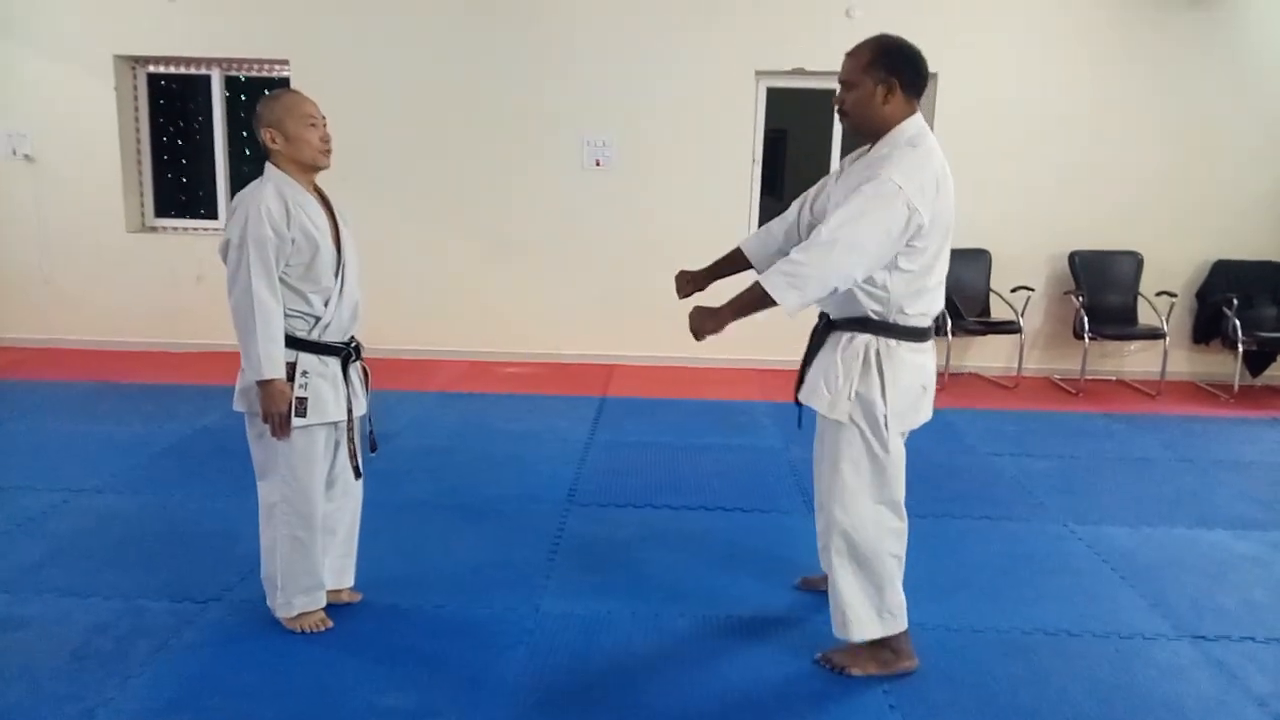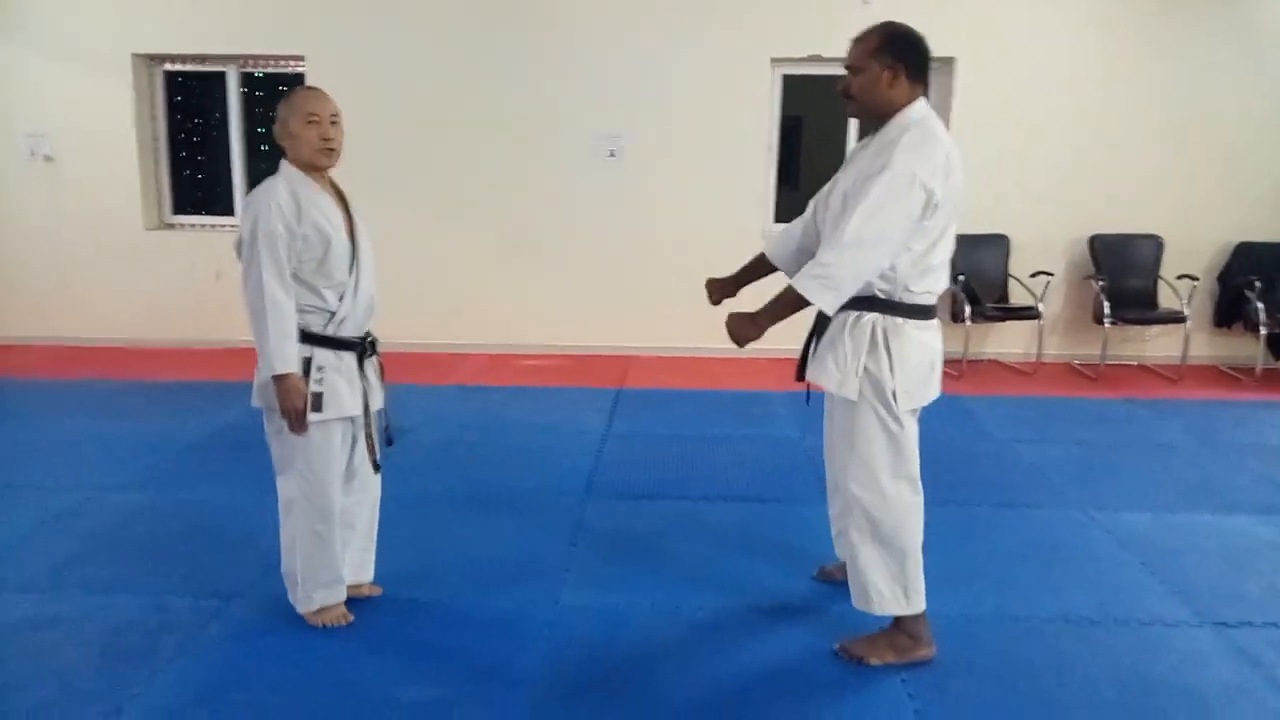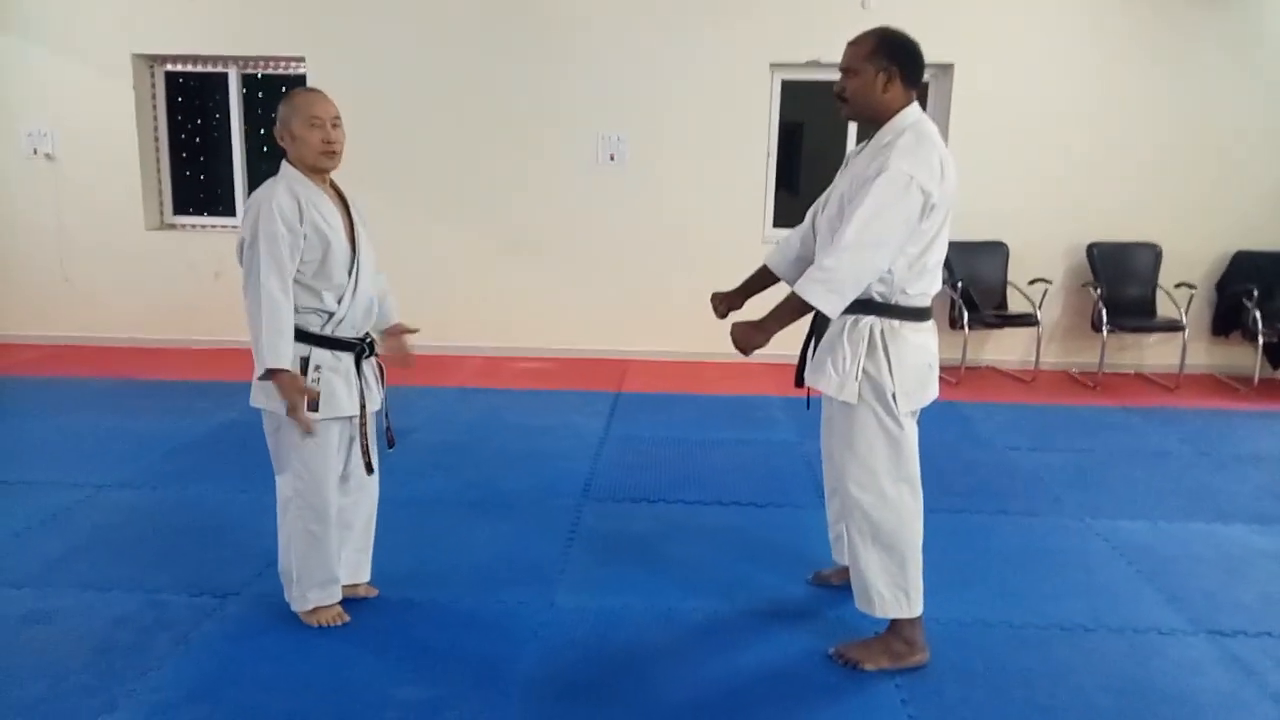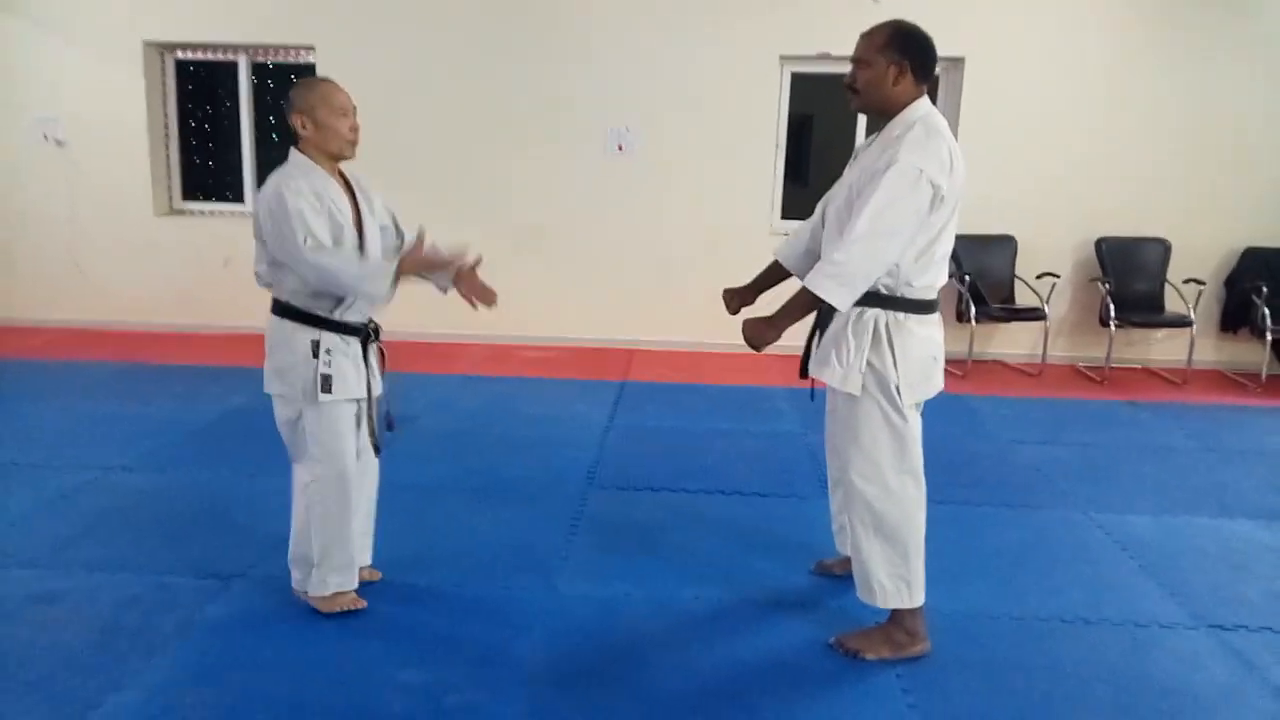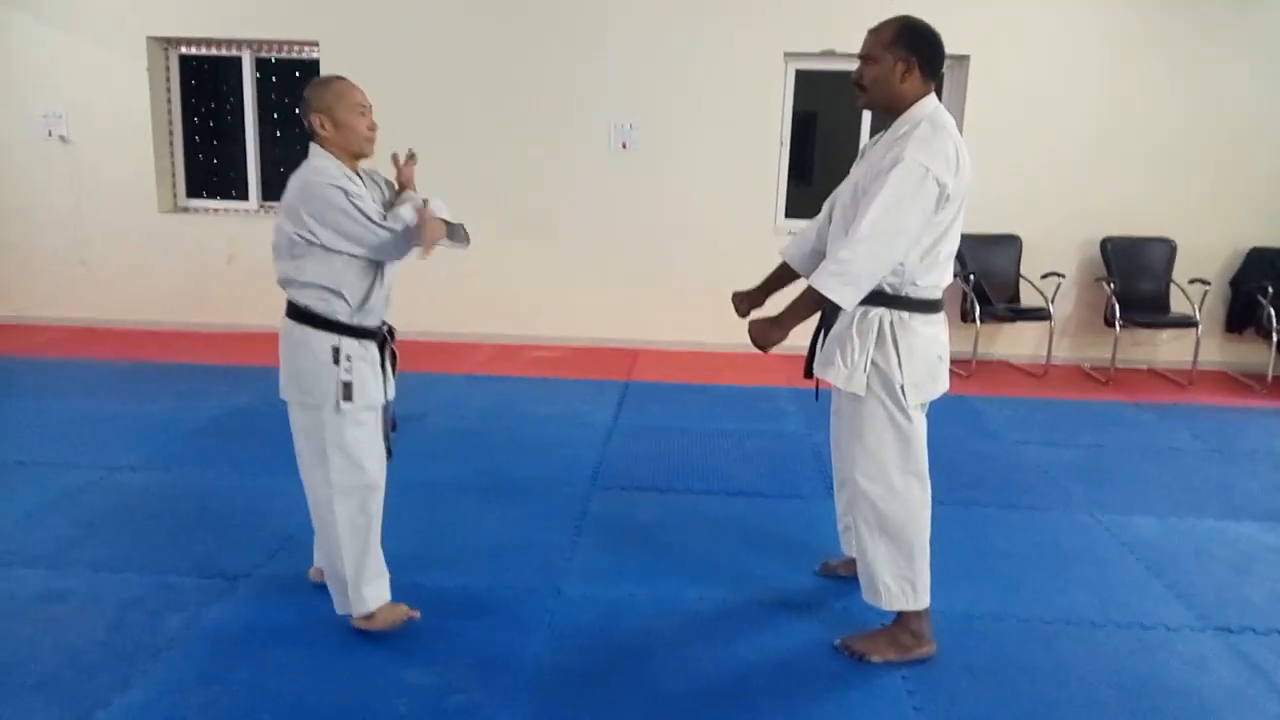
dt=0.3s
person 1, frame 1
left shoulder: (905, 172)
right shoulder: (873, 159)
left elbow: (821, 260)
right elbow: (794, 226)
left wrist: (724, 314)
right wrist: (708, 274)
left hip: (875, 358)
right hip: (858, 348)
left knee: (860, 495)
right knee: (846, 484)
left ankle: (889, 641)
right ankle: (849, 575)
person 1, frame 2
left shoulder: (915, 153)
right shoulder: (882, 144)
left elbow: (850, 255)
right elbow: (813, 226)
left wrist: (761, 320)
right wrist: (736, 281)
left hip: (883, 338)
right hip: (863, 330)
left knee: (878, 475)
right knee: (856, 466)
left ankle: (909, 628)
right ankle: (864, 561)
person 1, frame 3
left shoulder: (911, 153)
right shoulder: (876, 148)
left elbow: (850, 259)
right elbow: (811, 236)
left wrist: (765, 327)
right wrist: (740, 293)
left hip: (880, 342)
right hip: (856, 336)
left knee: (878, 479)
right knee: (850, 467)
left ankle: (905, 633)
right ankle: (858, 563)
person 1, frame 4
left shoulder: (920, 148)
right shoulder: (887, 142)
left elbow: (861, 253)
right elbow: (821, 229)
left wrist: (777, 323)
right wrist: (753, 289)
left hip: (886, 334)
right hip: (863, 327)
left knee: (882, 469)
right knee: (854, 458)
left ankle: (907, 623)
right ankle: (861, 554)
person 1, frame 5
left shoulder: (926, 145)
right shoulder: (896, 138)
left elbow: (864, 252)
right elbow: (828, 228)
left wrist: (783, 322)
right wrist: (762, 291)
left hip: (891, 334)
right hip: (867, 326)
left knee: (887, 472)
right knee: (859, 459)
left ankle: (912, 625)
right ankle: (865, 555)
person 2, frame 1
left shoulder: (318, 200)
right shoulder: (261, 204)
right elbow: (255, 298)
right wrist: (270, 380)
left hip: (335, 368)
right hip: (293, 372)
left knee: (340, 483)
right knee: (294, 492)
left ankle: (327, 580)
right ankle: (294, 599)
person 2, frame 2
left shoulder: (335, 196)
right shoulder: (275, 201)
right elbow: (269, 294)
right wrist: (284, 374)
left hip: (352, 362)
right hip: (311, 368)
left knee: (359, 477)
right knee: (314, 486)
left ankle: (350, 574)
right ankle: (316, 593)
person 2, frame 3
left shoulder: (340, 200)
right shoulder: (276, 203)
right elbow: (268, 292)
left wrist: (385, 324)
right wrist: (281, 370)
left hip: (354, 360)
right hip: (302, 367)
left knee: (357, 477)
right knee: (310, 485)
left ankle: (346, 574)
right ankle: (312, 593)
person 2, frame 4
left shoulder: (353, 187)
right shoulder: (287, 189)
left elbow: (394, 241)
right elbow: (320, 263)
left wrist: (452, 273)
right wrist: (401, 270)
left hip: (352, 345)
right hip: (309, 347)
left knee: (359, 460)
right knee: (328, 467)
left ankle: (347, 558)
right ankle: (321, 580)
person 2, frame 5
left shoulder: (364, 181)
right shoulder: (317, 187)
left elbow: (403, 224)
right elbow: (388, 240)
left wrist: (423, 219)
right wrist: (409, 205)
left hip: (359, 345)
right hip: (325, 350)
left knee: (364, 466)
right knee: (345, 475)
left ankle: (333, 562)
right ankle: (363, 599)
